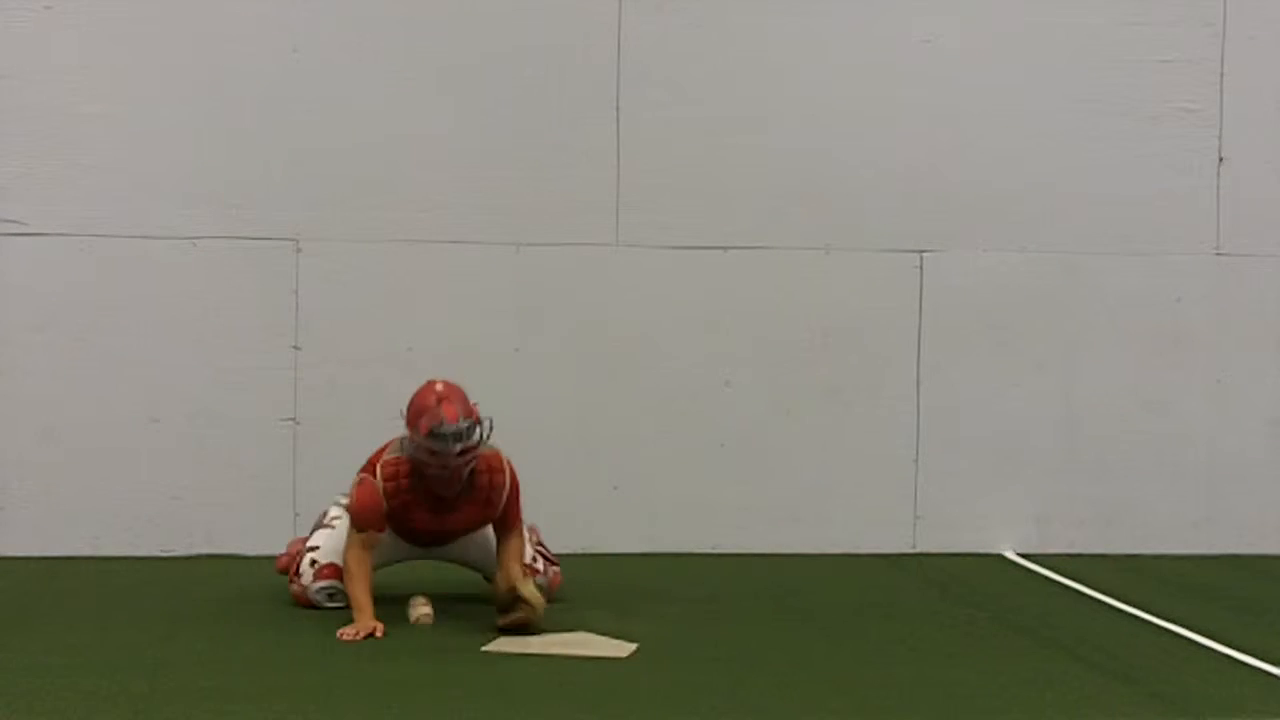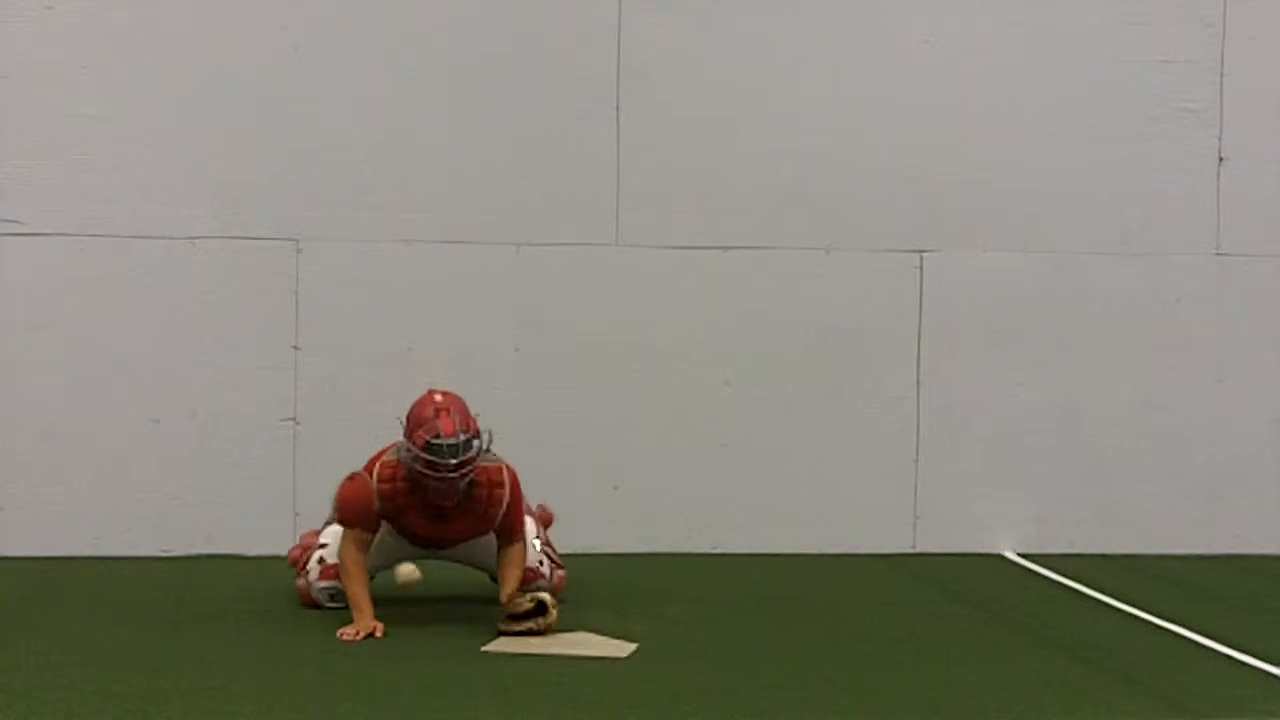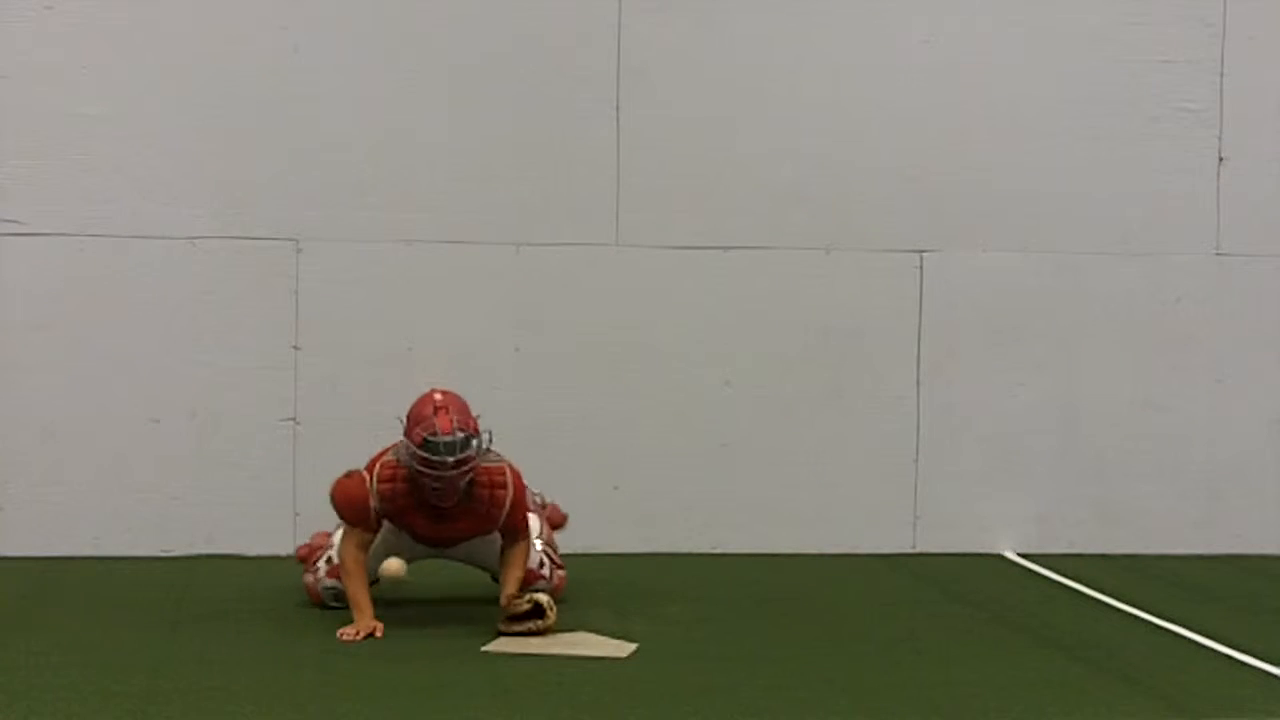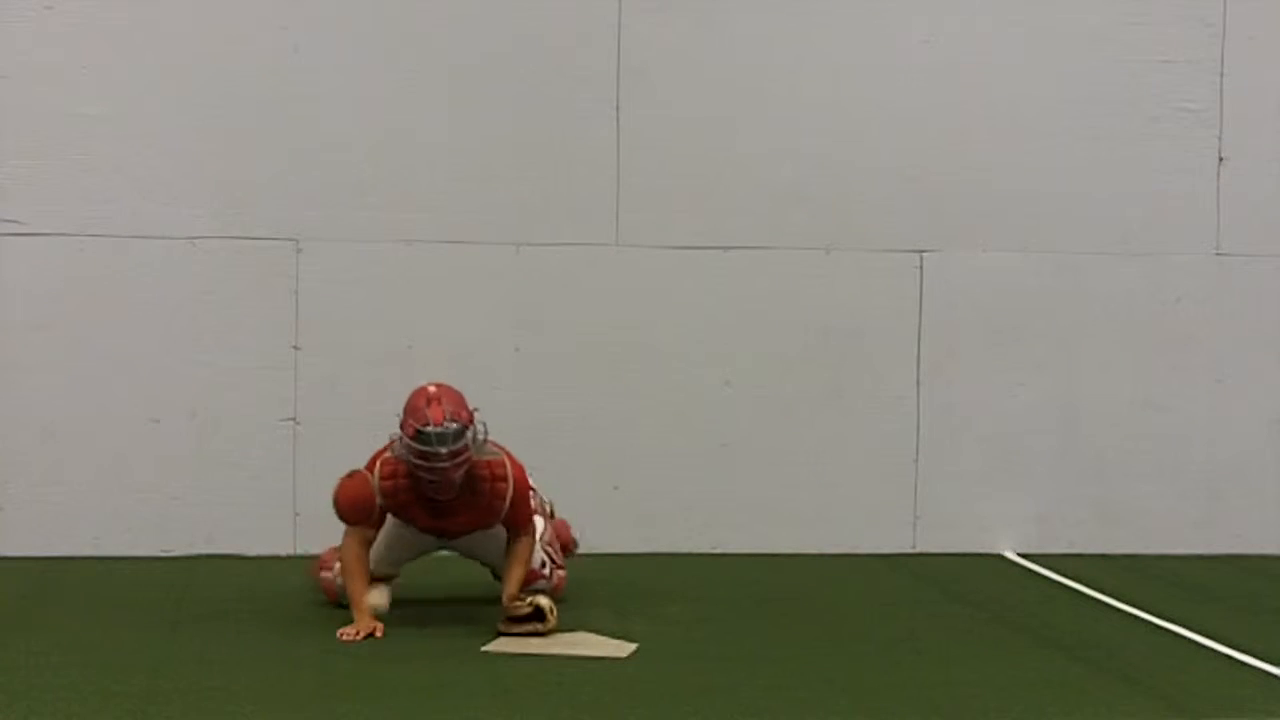
dt=0.1s
person 1, frame 1
left shoulder: (497, 471)
right shoulder: (385, 472)
left elbow: (509, 533)
right elbow: (359, 547)
left wrist: (509, 582)
right wrist: (363, 615)
left hip: (463, 535)
right hip: (391, 529)
left knee: (542, 582)
right knee: (314, 588)
right ankle: (330, 529)
person 1, frame 2
left shoulder: (499, 481)
right shoulder: (383, 476)
left elbow: (512, 541)
right elbow: (354, 547)
left wrist: (509, 593)
right wrist: (363, 617)
left hip: (472, 536)
right hip: (396, 531)
left knee: (546, 582)
right knee: (319, 588)
left ankle: (527, 519)
person 1, frame 3
left shoulder: (502, 482)
right shoulder: (384, 477)
left elbow: (515, 541)
right elbow: (355, 547)
left wrist: (510, 593)
right wrist: (363, 617)
left hip: (476, 535)
right hip: (401, 529)
left knee: (546, 584)
right knee: (325, 586)
left ankle: (532, 514)
person 1, frame 4
left shoulder: (503, 473)
right shoulder: (384, 474)
left elbow: (521, 534)
right elbow: (355, 543)
left wrist: (510, 592)
right wrist: (362, 618)
right hip: (410, 522)
left knee: (545, 584)
right knee: (340, 588)
left ankle: (541, 522)
